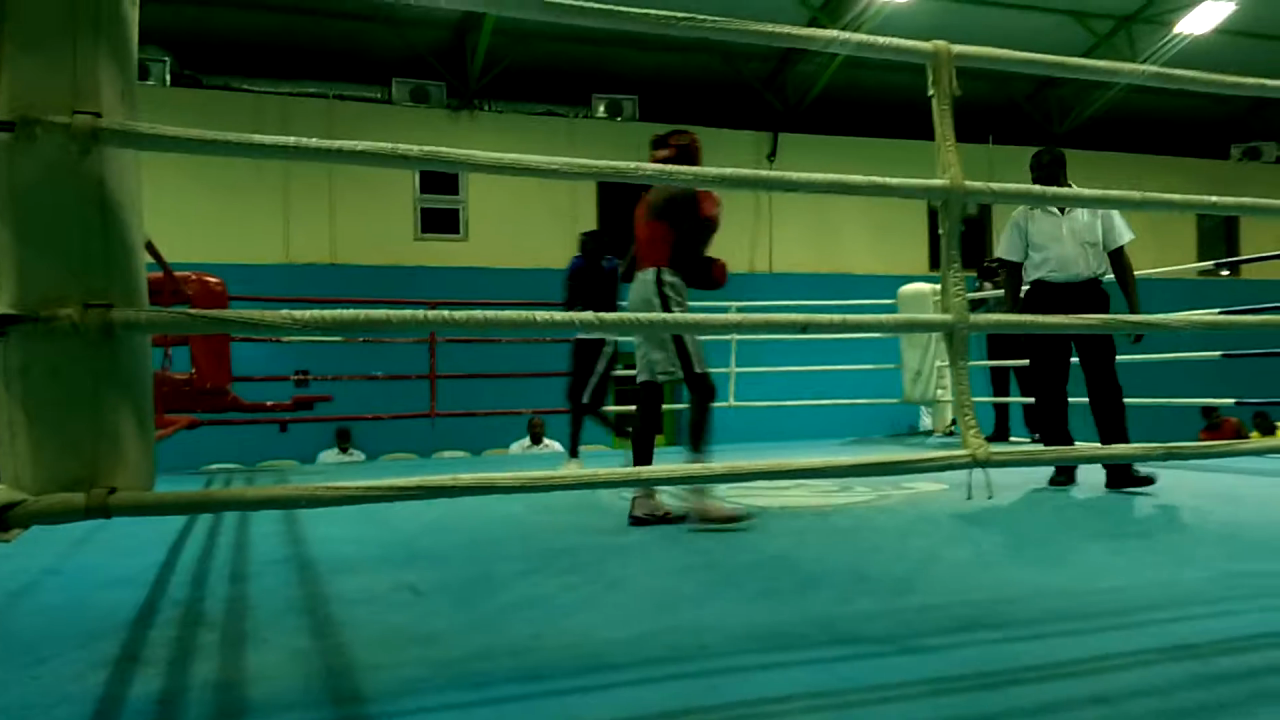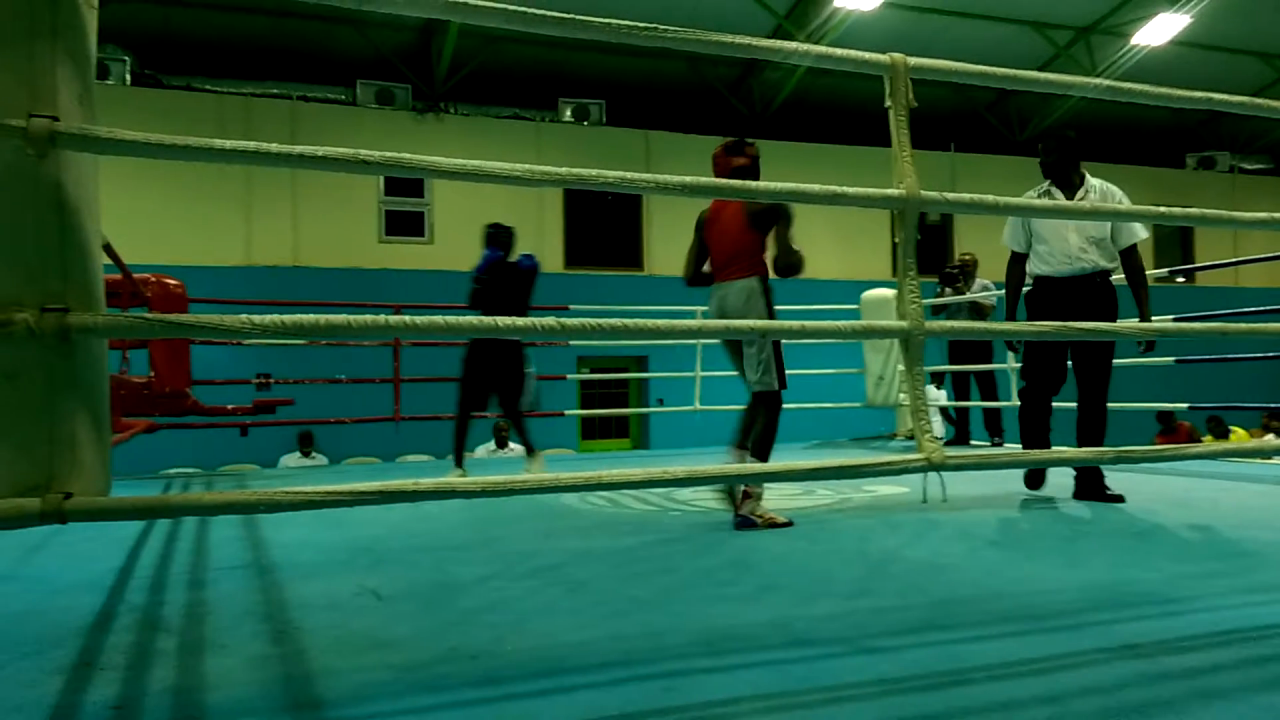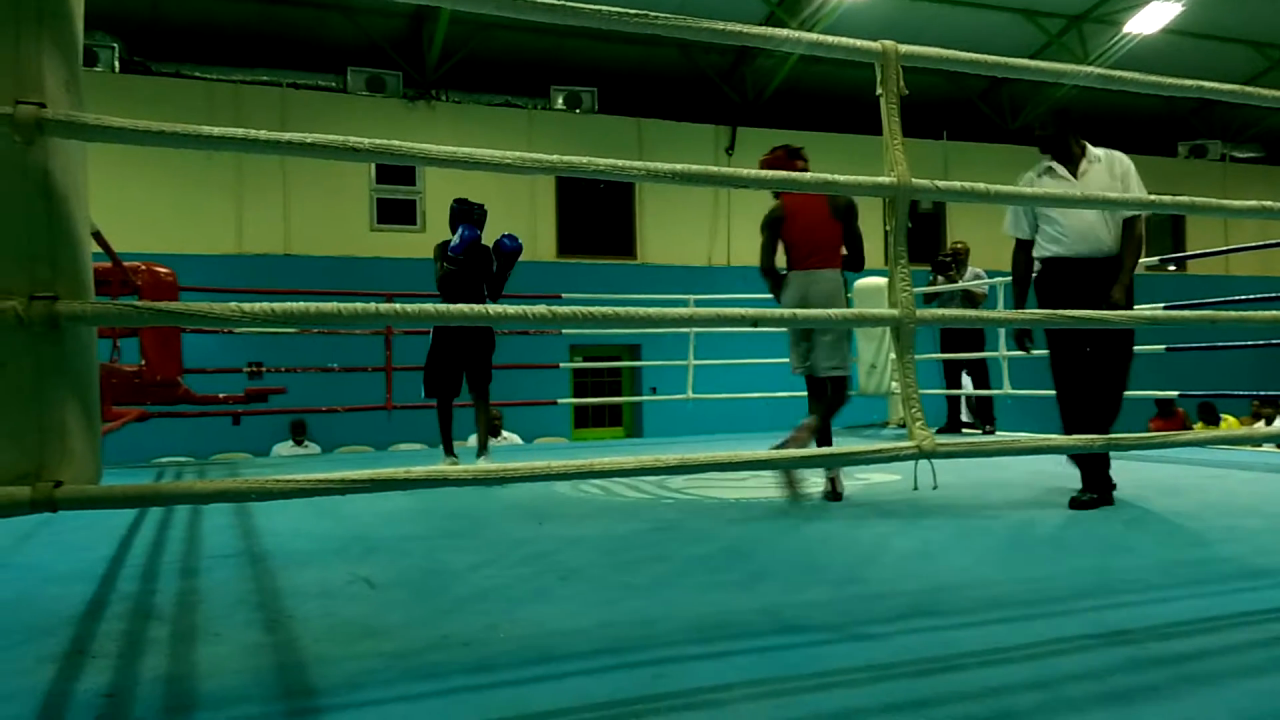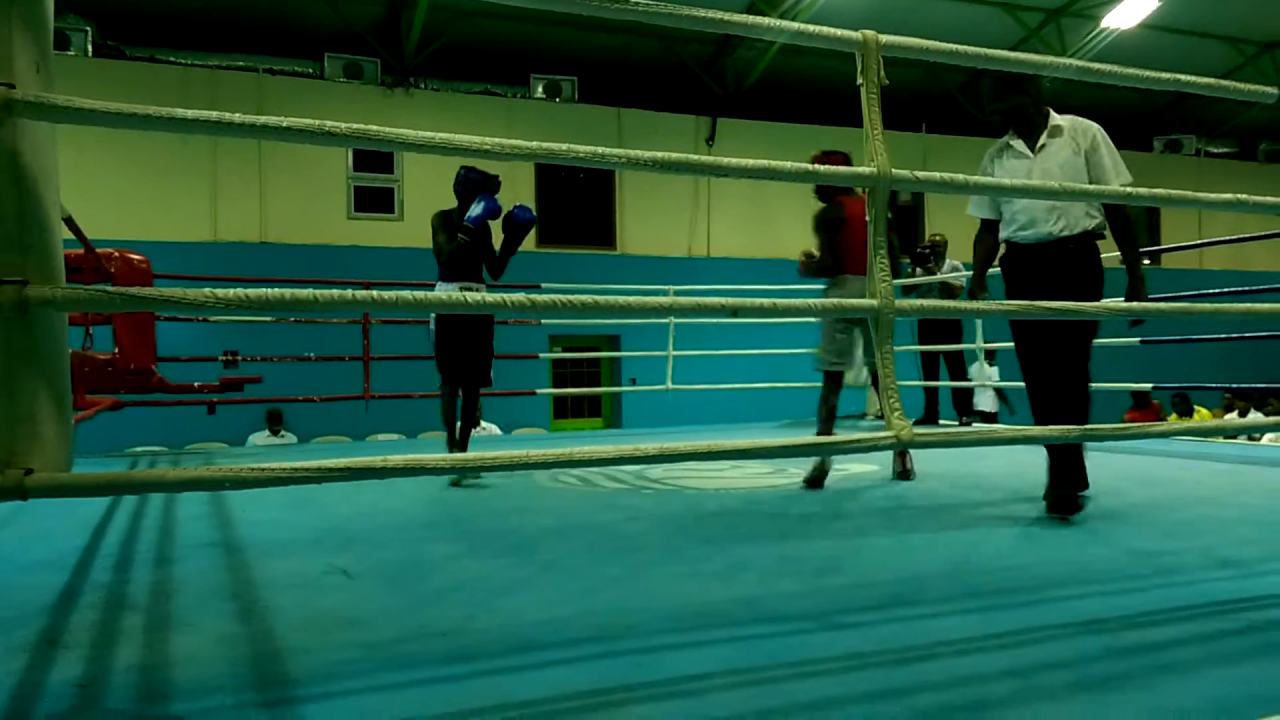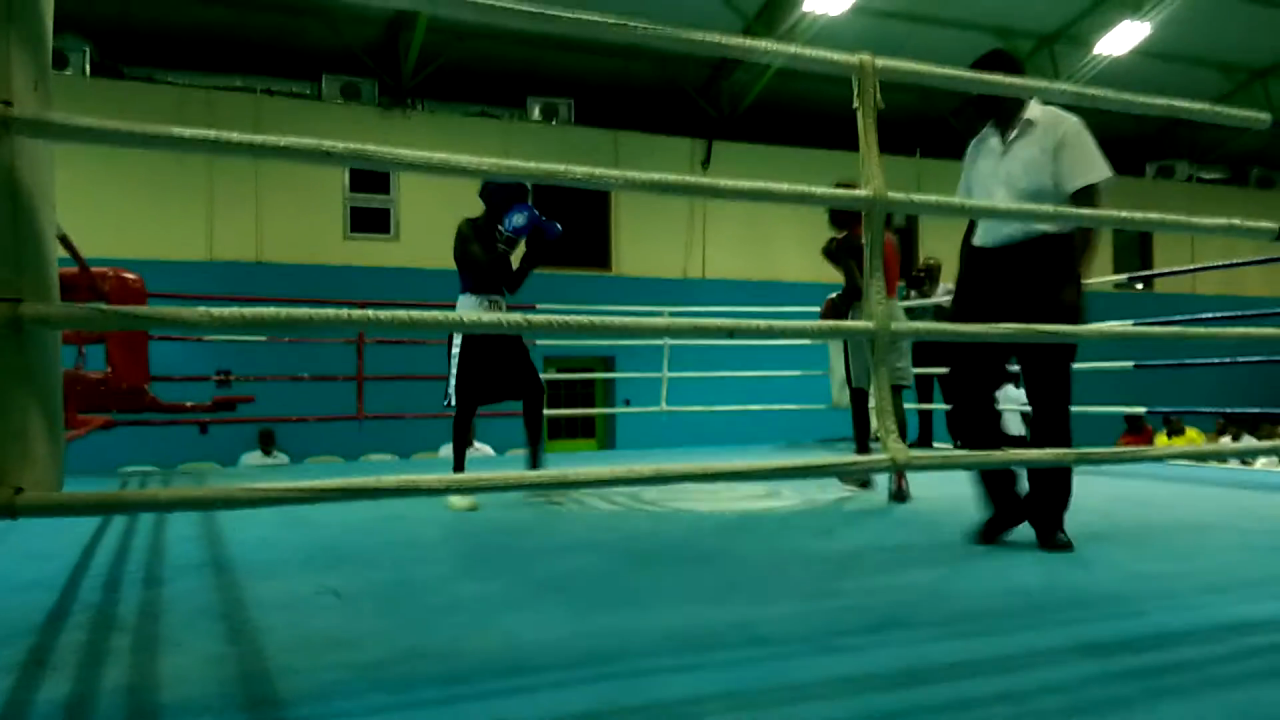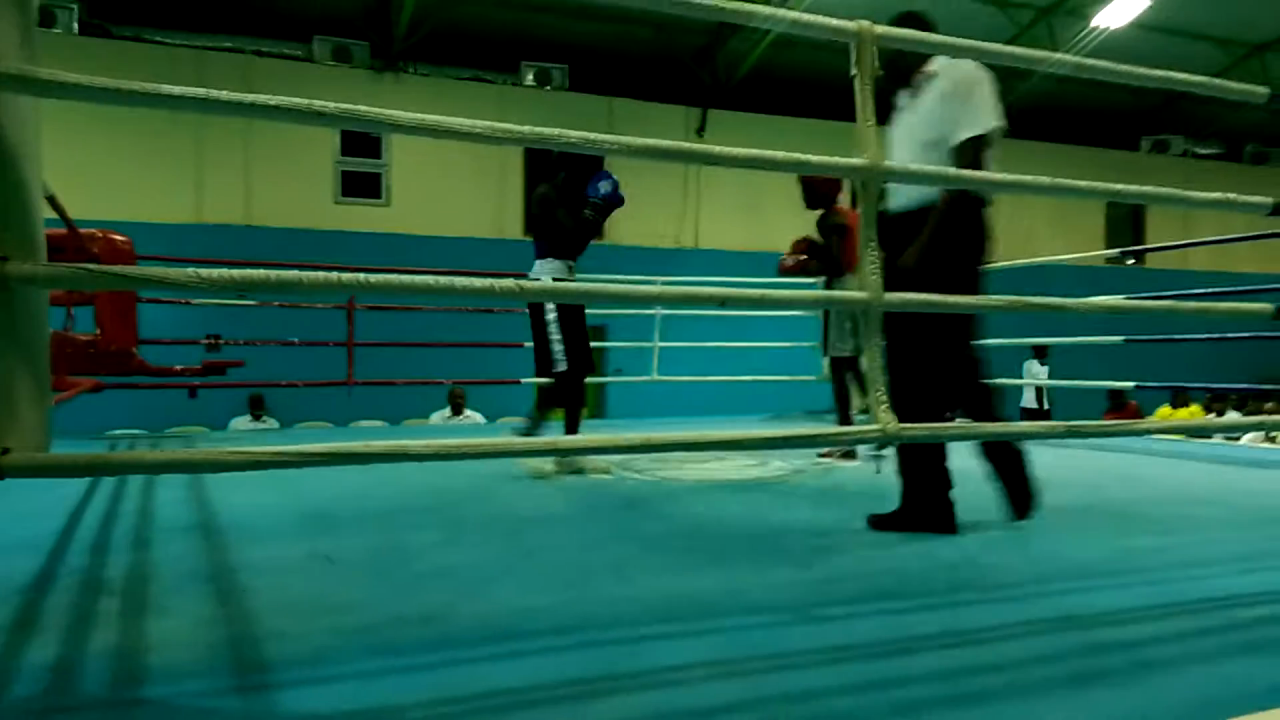
dt=0.5s
person 1, frame 1
left shoulder: (1097, 206)
right shoulder: (1024, 216)
left elbow: (1119, 257)
right elbow: (1013, 271)
left wrist: (1134, 307)
left hip: (1090, 297)
right hip: (1045, 301)
left knee: (1104, 382)
right knee: (1049, 388)
left ankle: (1119, 466)
right ankle: (1064, 463)
person 1, frame 2
left shoulder: (1109, 196)
right shoulder: (1030, 204)
left elbow: (1130, 258)
right elbow: (1018, 261)
left wrist: (1145, 315)
right wrist: (1009, 317)
left hip: (1096, 296)
right hip: (1047, 297)
left knee: (1093, 390)
right knee: (1039, 383)
left ankle: (1088, 478)
person 1, frame 3
left shoulder: (1116, 165)
right shoulder: (1032, 182)
left elbow: (1134, 228)
right elbow: (1023, 248)
left wrist: (1122, 284)
right wrist: (1018, 310)
left hip: (1109, 276)
right hip: (1060, 280)
left knee: (1111, 375)
right knee: (1072, 377)
left ankle: (1091, 458)
right ankle: (1094, 477)
person 1, frame 4
left shoulder: (1084, 134)
right shoulder: (995, 157)
left elbow: (1116, 207)
right elbow: (988, 227)
left wrist: (1136, 276)
right wrist: (977, 280)
left hip: (1074, 259)
right hip: (1022, 267)
left knee: (1067, 367)
right knee: (1040, 375)
left ankle: (1064, 482)
right ankle: (1070, 473)
person 1, frame 5
left shoulder: (1059, 127)
right shoulder: (979, 146)
left elbow: (1085, 206)
left wrist: (1073, 280)
right wrist: (960, 293)
left hip: (1043, 264)
right hip: (988, 270)
left knee: (1048, 393)
right knee: (965, 383)
left ankle: (1048, 515)
right ankle: (1004, 498)
person 1, frame 6
left shoulder: (963, 77)
right shoulder: (902, 101)
left elbow: (967, 167)
left wrist: (922, 242)
right wrist: (894, 249)
left hip: (946, 232)
right hip: (906, 235)
left knee: (949, 365)
right knee: (909, 365)
left ankle: (1009, 464)
right ankle: (925, 499)
person 2, frame 1
left shoulder: (652, 198)
right shoulder: (680, 194)
left elbow: (629, 268)
right elbow: (684, 257)
right wrist: (709, 221)
left hip: (643, 291)
right hip: (662, 292)
left knee: (650, 396)
right knee: (702, 389)
left ankle: (644, 500)
right ankle: (699, 497)
person 2, frame 2
left shoulder: (707, 214)
right shoulder: (768, 205)
left elbow: (692, 277)
right elbow: (790, 262)
right wrist: (792, 265)
left hip: (719, 302)
right hip: (750, 297)
left knee: (760, 394)
right knee: (770, 399)
right ankle: (747, 503)
person 2, frame 3
left shoulder: (776, 213)
right shoulder: (842, 203)
left elbow: (766, 268)
right elbow: (857, 261)
left hip: (795, 291)
right hip: (829, 288)
left knee: (816, 385)
right knee: (837, 386)
left ankle: (832, 476)
right ankle: (794, 444)
person 2, frame 4
left shoulder: (828, 215)
left elbow: (826, 267)
right elbow: (895, 268)
left wrist: (808, 266)
left hip: (843, 292)
left knee: (832, 378)
right knee: (880, 376)
left ankle: (823, 451)
right ankle: (901, 455)
person 2, frame 5
left shoulder: (848, 242)
right shoulder: (889, 238)
left elbow: (856, 287)
left wrist: (835, 303)
left hip: (863, 316)
right hip: (893, 313)
left knee: (859, 395)
right knee: (893, 395)
right ankle: (898, 474)
person 2, frame 6
left shoulder: (829, 219)
right shoulder: (853, 216)
left elbow: (837, 266)
left wrist: (803, 267)
right wrist: (817, 252)
left hip: (842, 291)
right hip: (860, 288)
left knee: (839, 364)
right knee: (852, 362)
person 3, frame 1
left shoulder: (610, 273)
right shoulder: (583, 272)
left elbow: (610, 310)
right elbow: (569, 308)
left wrist: (606, 280)
right wrist: (572, 283)
left hip: (601, 340)
right hip: (584, 340)
left knee: (581, 401)
right knee: (583, 403)
left ankle: (574, 456)
right ankle: (630, 437)
person 3, frame 2
left shoulder: (517, 271)
right shoulder: (482, 269)
left elbow: (522, 312)
right elbow: (472, 304)
left wrist: (527, 286)
right wrist: (481, 278)
left hip: (509, 341)
right hip: (483, 339)
left knee: (512, 407)
right knee: (465, 405)
left ankle: (532, 455)
right ankle: (458, 466)
person 3, frame 3
left shoulder: (485, 252)
right shoulder: (442, 249)
left elbow: (494, 294)
right elbow: (441, 286)
left wrist: (505, 267)
right wrist: (455, 255)
left hip: (478, 324)
right hip: (448, 323)
left knee: (481, 390)
right knee: (444, 394)
left ankle: (482, 456)
right ankle: (449, 453)
person 3, frame 4
left shoulder: (483, 227)
right shoulder: (442, 219)
left elbow: (496, 271)
right elbow: (448, 257)
left wrist: (512, 239)
right wrist: (470, 228)
left knee: (473, 384)
right knee: (452, 381)
left ankle: (461, 451)
right ankle: (452, 455)
person 3, frame 5
left shoulder: (500, 234)
right shoulder: (469, 228)
left elbow: (512, 285)
right elbow: (484, 270)
left wrist: (533, 253)
right wrist: (510, 239)
left hip: (500, 317)
right hip: (472, 319)
left knee: (534, 389)
right knee: (468, 402)
left ankle: (536, 471)
person 3, frame 6
left shoulder: (567, 197)
right shoulder: (546, 194)
right elbow: (571, 237)
left wrist: (600, 212)
right wrist: (594, 205)
left hip: (564, 284)
right hip: (549, 283)
left knee: (576, 370)
right knee: (567, 369)
right ankle: (528, 434)
person 4, frame 1
right shoulder: (988, 283)
right elbow: (973, 306)
left wrist: (1004, 286)
right wrist: (981, 282)
left hip: (1018, 336)
right hip: (995, 337)
left knee: (1027, 383)
right knee: (999, 385)
left ankle: (1035, 429)
right ankle: (1001, 429)
person 4, frame 2
left shoulder: (985, 285)
right shoulder: (949, 288)
left elbow: (987, 310)
right elbow: (935, 311)
left wrist: (965, 293)
right wrist: (943, 288)
left hip: (979, 341)
right hip: (956, 343)
left knee: (987, 389)
right knee: (959, 391)
left ankle: (996, 434)
right ankle: (961, 433)
person 4, frame 3
left shoulder: (977, 274)
right shoulder: (941, 276)
left elbow: (979, 299)
right elbow: (927, 299)
left wrist: (957, 281)
right wrist: (935, 275)
left hip: (970, 330)
right hip: (948, 331)
left knee: (979, 378)
right knee: (951, 379)
left ankle: (987, 422)
right ankle: (953, 421)
person 4, frame 4
left shoulder: (954, 266)
right shoulder: (919, 268)
left elbow: (956, 291)
right elbow: (905, 291)
left wrist: (935, 273)
right wrist: (913, 268)
left hip: (948, 322)
right hip: (926, 323)
left knee: (956, 370)
right knee: (929, 371)
left ankle: (964, 413)
right ankle: (930, 413)
person 4, frame 5
left shoulder: (948, 290)
right shoulder: (913, 292)
left elbow: (949, 314)
left wrist: (929, 296)
right wrist: (909, 291)
left hip: (941, 345)
right hip: (920, 346)
right knee: (923, 393)
right ankle: (924, 436)
person 4, frame 6
left shoulder: (940, 262)
right shoulder: (914, 262)
left elbow: (946, 287)
right elbow: (900, 288)
left wrist: (924, 269)
left hip: (936, 317)
right hip: (914, 317)
left knee: (941, 362)
right knee: (915, 363)
left ankle: (948, 407)
right ankle: (915, 408)
